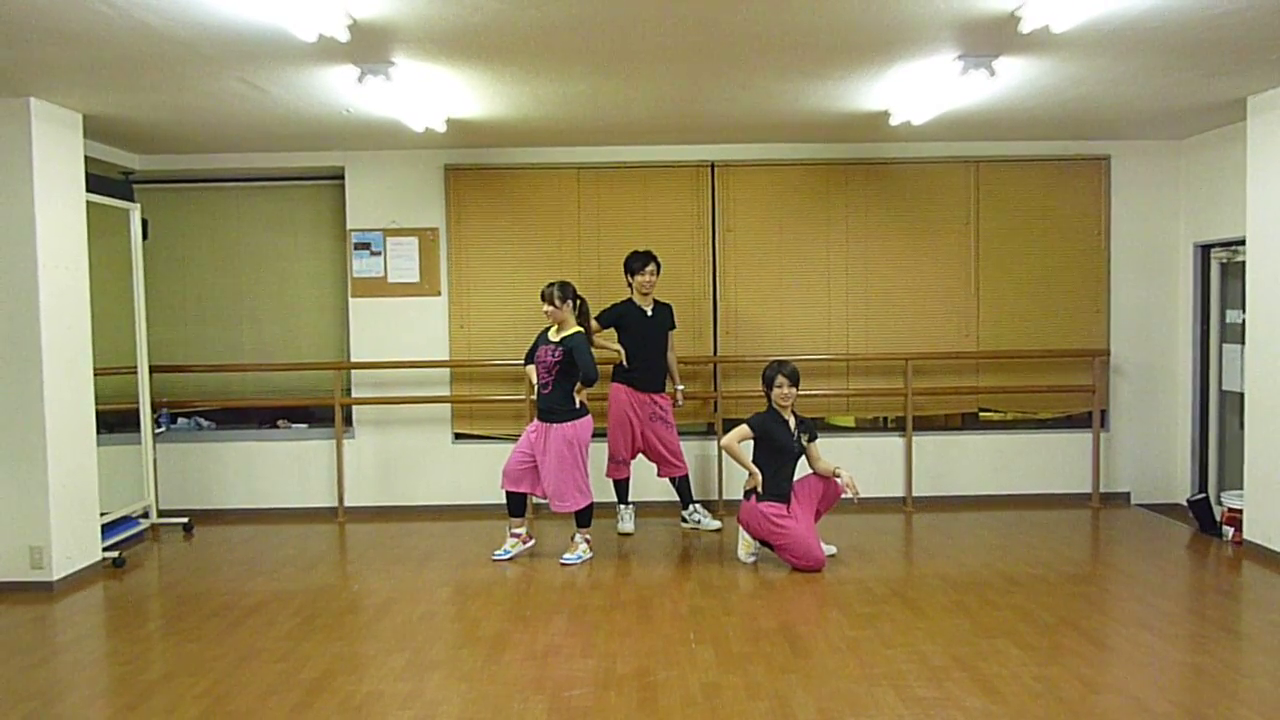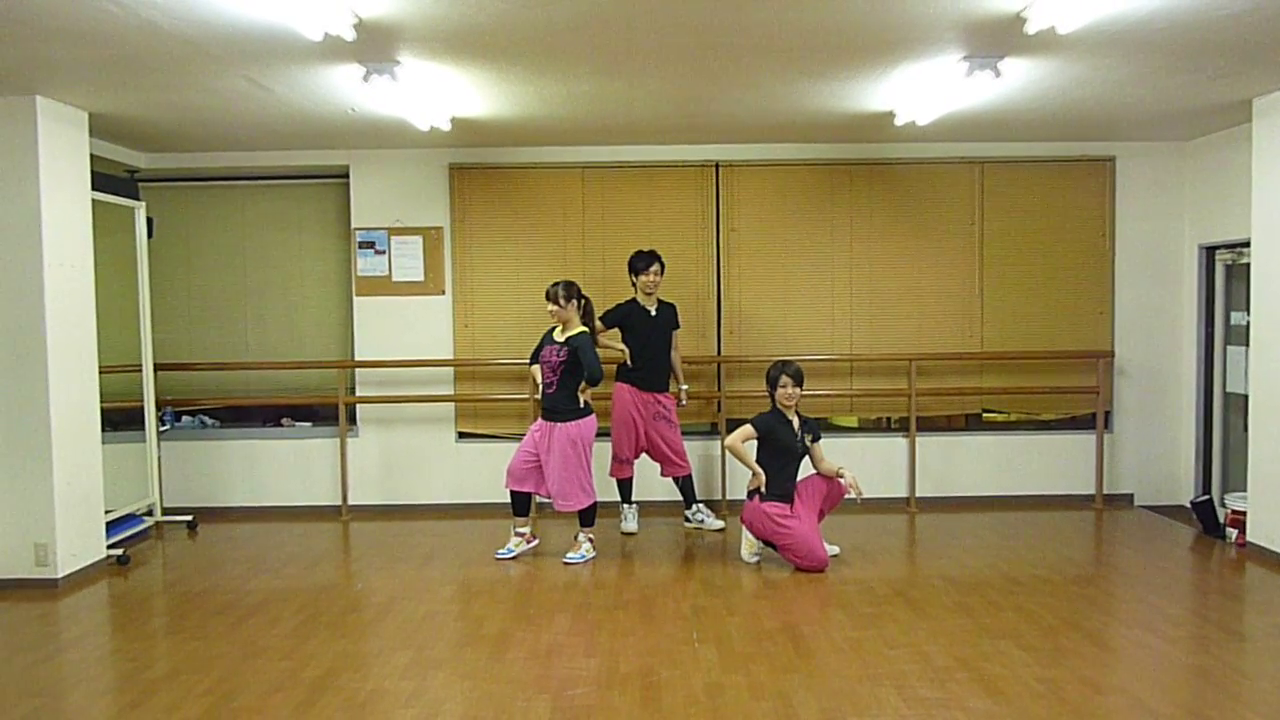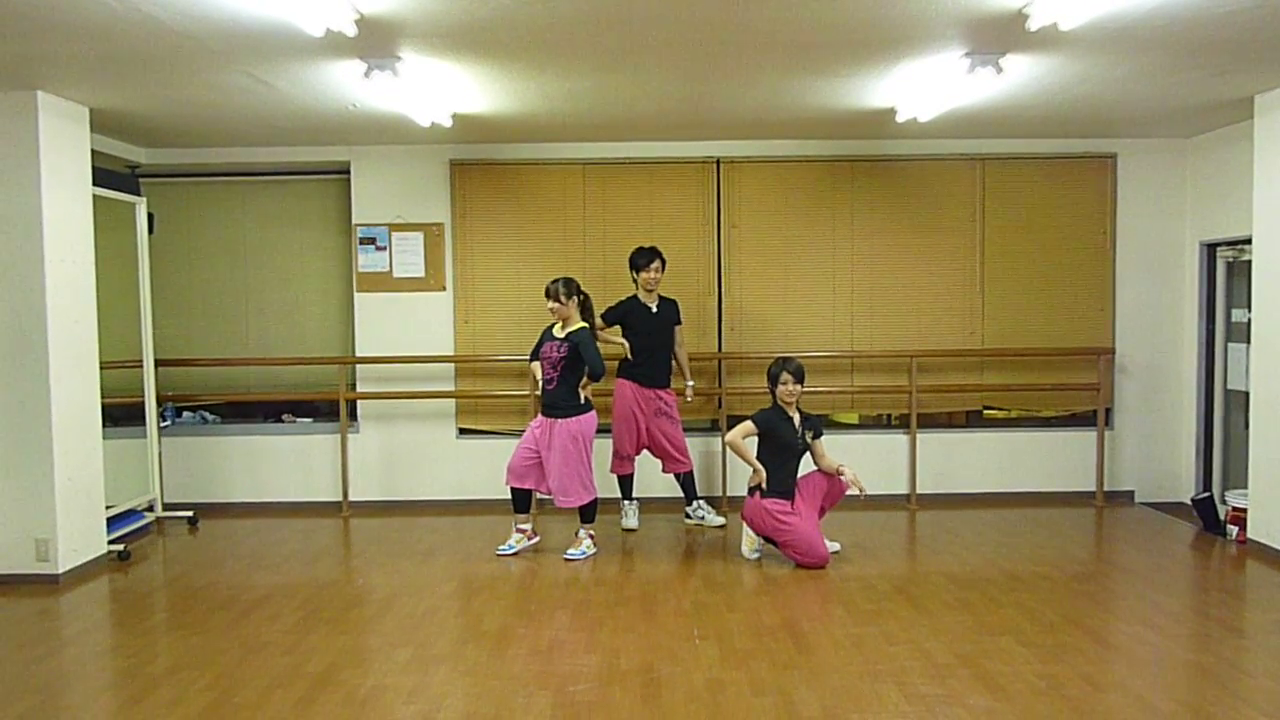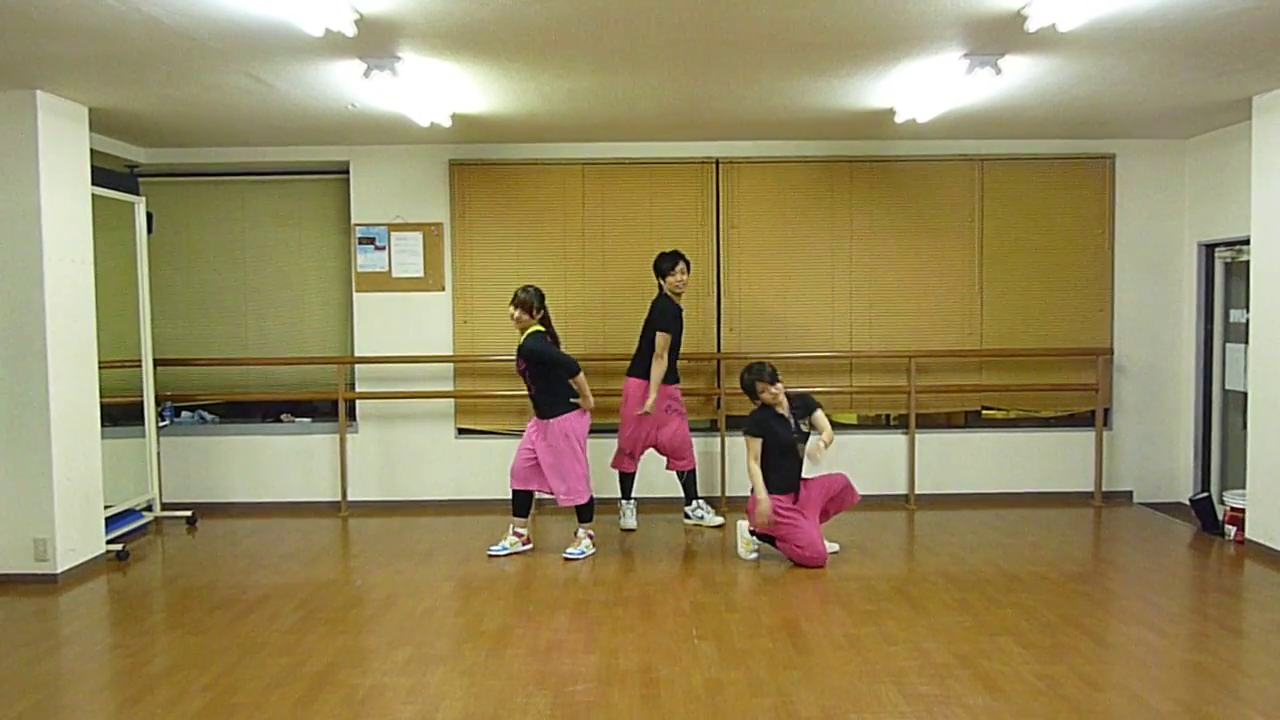
dt=0.5s
person 1, frame 1
left shoulder: (665, 311)
right shoulder: (620, 311)
left wrist: (678, 386)
right wrist: (615, 347)
left hip: (657, 393)
right hip: (625, 391)
left knee: (672, 452)
right knee: (621, 451)
left ankle: (689, 510)
right ankle: (625, 509)
person 1, frame 2
left shoulder: (670, 311)
right shoulder: (624, 311)
left wrist: (682, 386)
right wrist: (619, 346)
left hip: (660, 393)
right hip: (629, 391)
left knee: (675, 451)
right knee: (625, 451)
left ankle: (693, 510)
right ankle: (628, 509)
person 1, frame 3
left shoulder: (671, 307)
right shoulder: (625, 308)
left elbow: (678, 346)
left wrist: (688, 381)
right wrist: (619, 340)
left hip: (662, 390)
right hip: (630, 387)
left knee: (677, 448)
right knee: (625, 447)
left ankle: (694, 506)
right ankle: (628, 506)
person 1, frame 4
left shoulder: (671, 304)
right shoulder: (664, 308)
right elbow: (660, 355)
right wrist: (651, 395)
left hip: (668, 386)
right hip: (642, 383)
left knee: (682, 445)
right knee: (631, 446)
left ankle: (693, 506)
right ankle: (627, 504)
person 2, frame 1
left shoulder: (577, 339)
right shoulder: (545, 335)
left elbow: (591, 374)
right elbow: (529, 360)
left wrist: (576, 390)
right wrist: (536, 383)
left hip: (569, 423)
right hip: (542, 422)
left knee: (573, 483)
right knee: (514, 471)
left ankle: (583, 541)
right ankle: (518, 535)
person 2, frame 2
left shoulder: (582, 339)
right shoulder: (551, 335)
left elbow: (596, 374)
right elbow: (534, 360)
left wrist: (581, 391)
right wrist: (541, 383)
left hip: (574, 423)
right hip: (546, 421)
left knee: (576, 481)
right knee: (518, 470)
left ankle: (586, 540)
right ankle: (522, 535)
person 2, frame 3
left shoulder: (582, 335)
right shoulder: (550, 331)
left elbow: (597, 369)
right elbow: (535, 357)
left wrist: (582, 386)
right wrist: (541, 380)
left hip: (573, 418)
right hip: (546, 417)
left knee: (577, 477)
right knee: (518, 467)
left ankle: (586, 537)
right ankle: (523, 531)
person 2, frame 4
left shoulder: (533, 342)
right shoulder: (531, 337)
left elbow: (569, 366)
right elbow: (558, 366)
left wrist: (586, 398)
left hip: (565, 418)
right hip: (542, 419)
left knee: (573, 477)
right knee: (521, 471)
left ankle: (585, 536)
right ankle: (519, 535)
person 3, frame 1
left shoulder: (805, 425)
right shoulder: (763, 421)
left elbow: (817, 463)
right elbow: (727, 442)
left wrist: (839, 471)
right wrist: (754, 471)
left hip: (787, 497)
right hip: (763, 504)
right knee: (814, 560)
left ankle: (800, 535)
right ankle: (759, 535)
person 3, frame 2
left shoulder: (808, 425)
right shoulder: (767, 421)
left elbow: (820, 463)
right elbow: (731, 442)
left wrist: (842, 472)
right wrist: (757, 471)
left hip: (791, 498)
right hip: (766, 505)
right knee: (817, 561)
left ankle: (803, 534)
right ankle: (762, 536)
person 3, frame 3
left shoulder: (810, 422)
right shoulder: (768, 417)
left elbow: (821, 460)
right elbow: (731, 438)
left wrist: (843, 469)
right wrist: (757, 468)
left hip: (792, 495)
right hip: (767, 502)
right knee: (818, 557)
left ankle: (805, 531)
right ankle: (762, 534)
person 3, frame 4
left shoulder: (804, 403)
right shoulder: (757, 419)
left elbow: (828, 432)
right elbow: (753, 461)
left wrist: (820, 445)
right wrist: (762, 499)
left hip: (797, 491)
right hip: (772, 497)
right knee: (815, 557)
left ankle: (805, 532)
right ankle: (756, 533)
